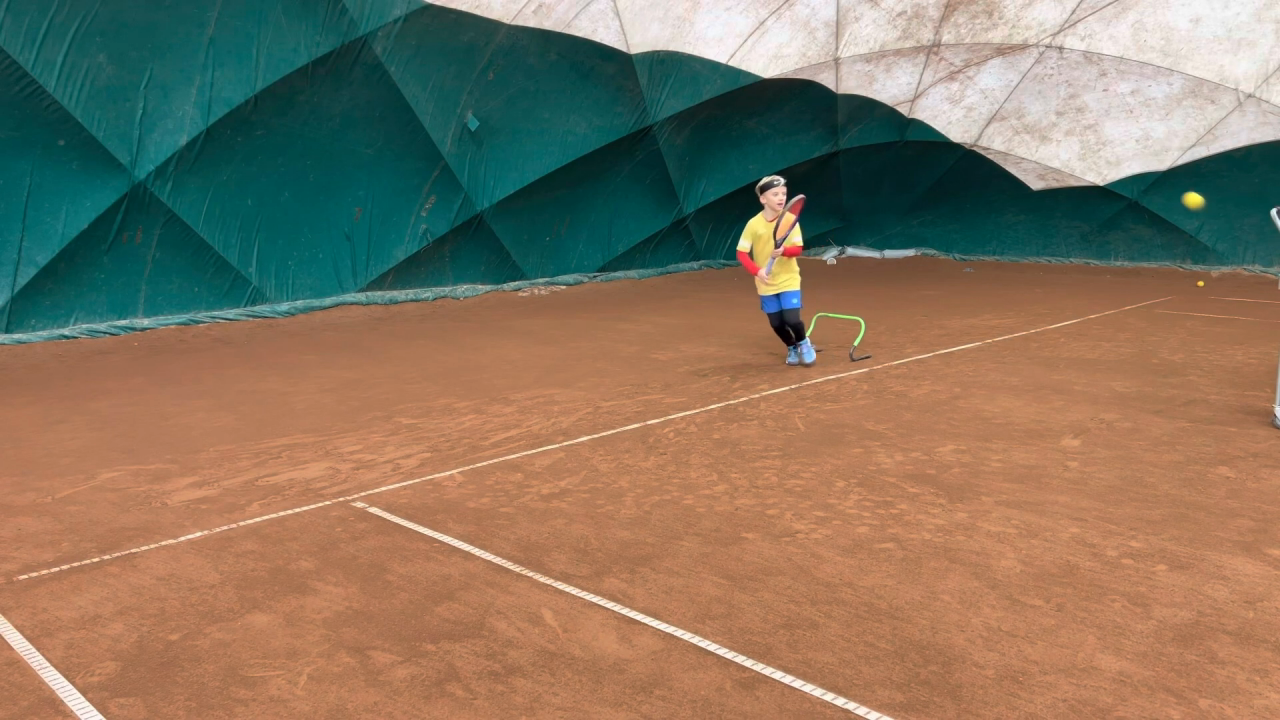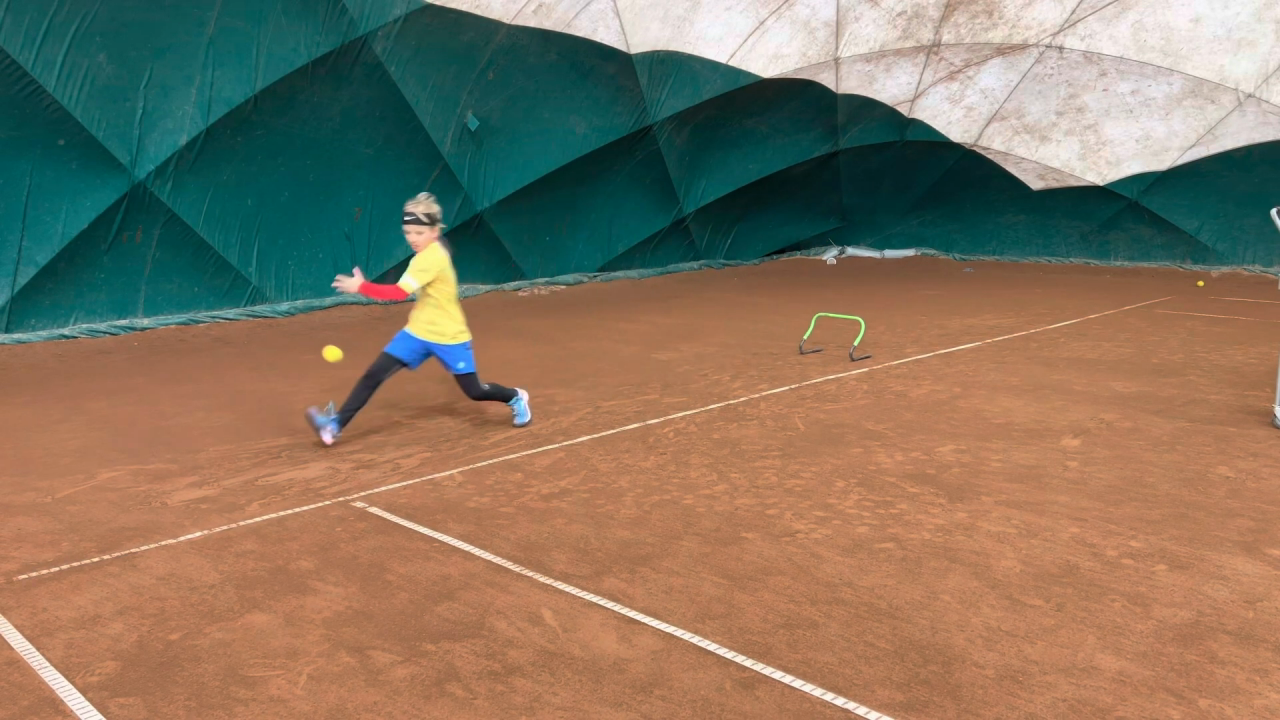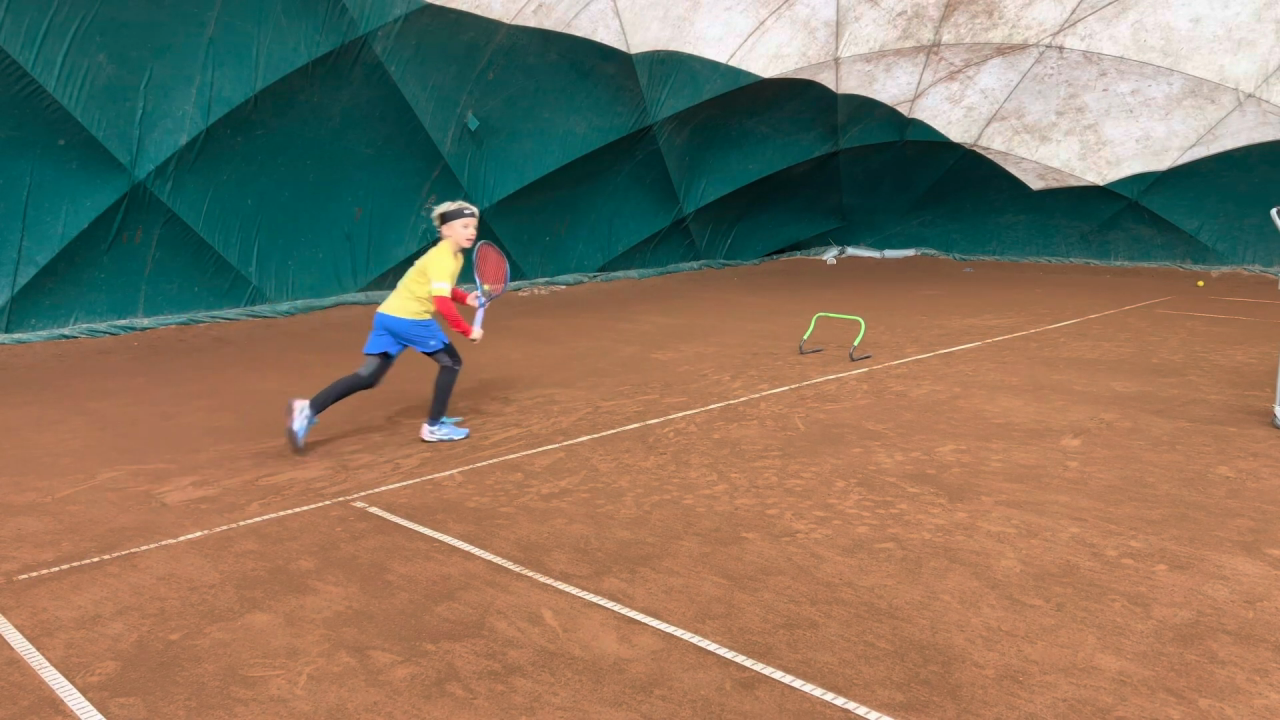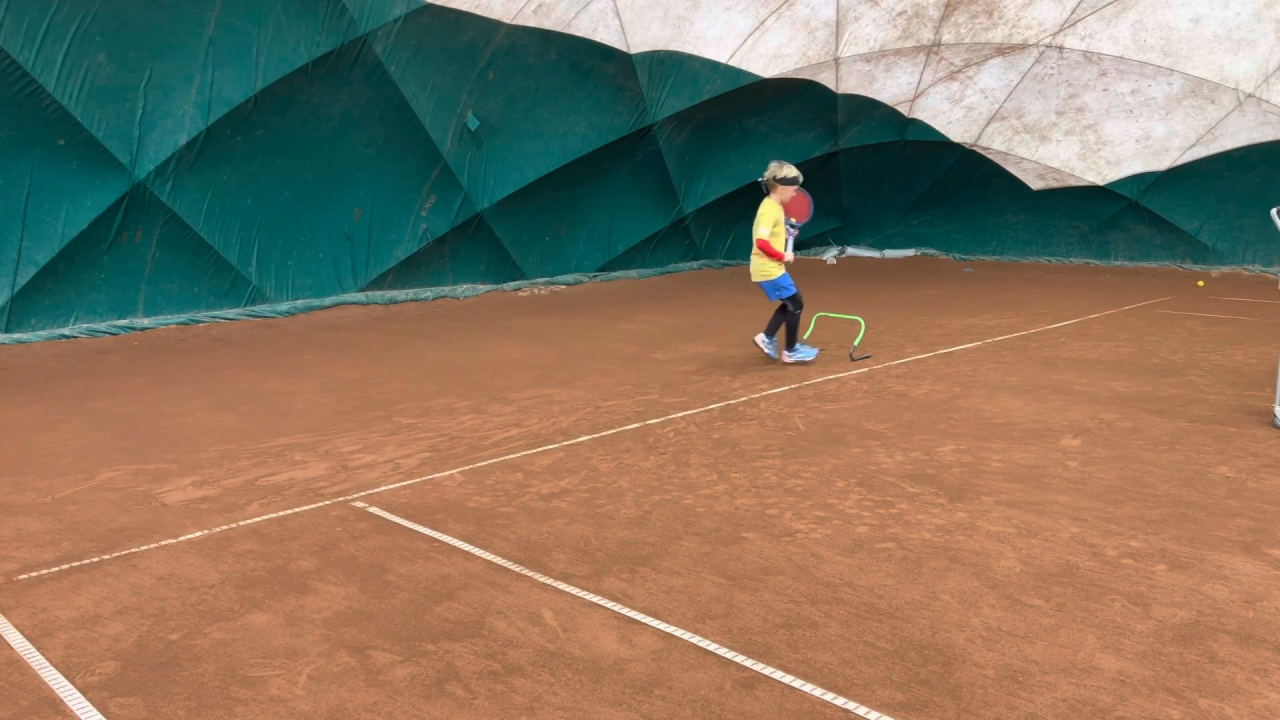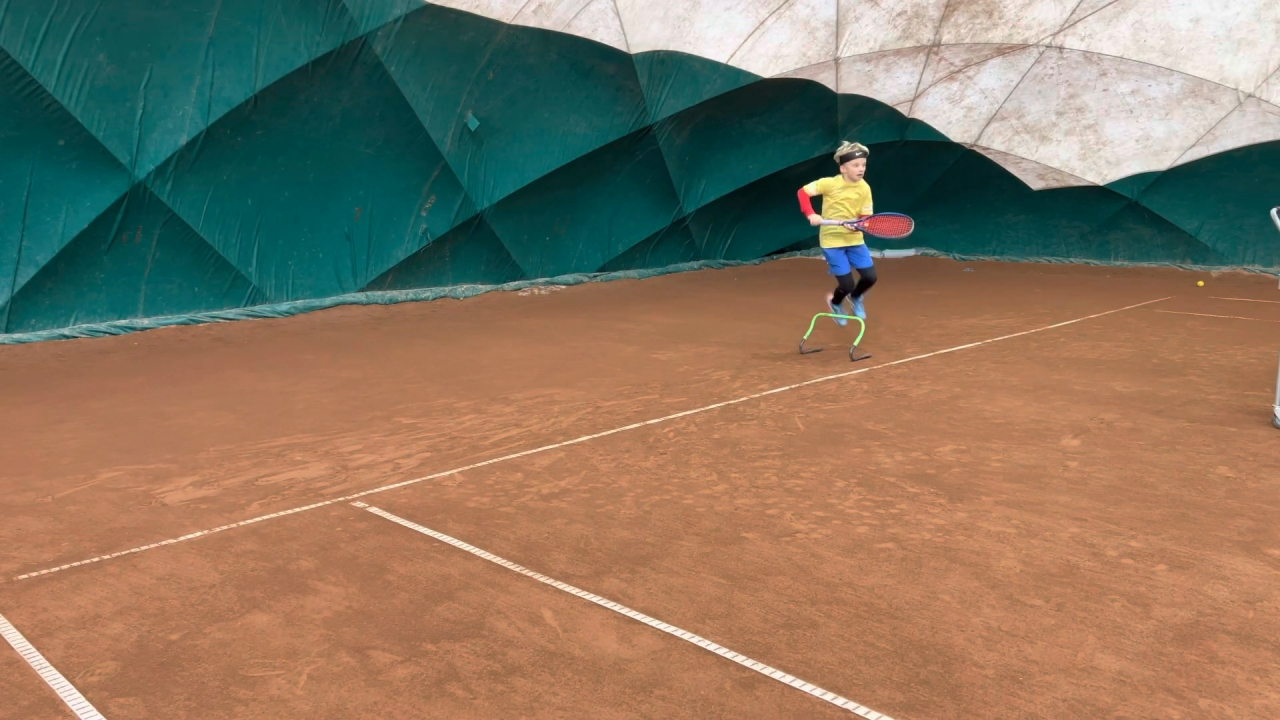
dt=1s
person 1, frame 1
right shoulder: (753, 225)
left elbow: (798, 249)
right elbow: (741, 253)
left wrist: (783, 251)
right wrist: (757, 272)
left hip: (789, 280)
right hip: (766, 282)
left knee: (793, 319)
right knee: (776, 323)
left ankle: (803, 342)
right ankle: (794, 347)
person 1, frame 2
left shoulder: (432, 258)
right shoulder: (425, 255)
left elbow: (400, 292)
left wrist: (361, 286)
left hip: (449, 335)
right hip: (417, 332)
left knee: (473, 391)
right knee: (375, 373)
left ankle: (515, 398)
right ankle: (334, 423)
person 1, frame 3
left shoulder: (455, 257)
right shoulder: (441, 260)
left elbow: (445, 290)
right elbow: (442, 304)
left wrist: (466, 298)
right wrist: (466, 330)
left hip: (388, 315)
right hip: (409, 318)
left knee: (367, 376)
right knee: (452, 363)
left ankle: (307, 409)
right ankle: (435, 425)
person 1, frame 4
left shoulder: (772, 205)
right shoulder: (770, 210)
right elbow: (760, 241)
left wrist: (784, 230)
right wrist: (782, 256)
left hip: (768, 269)
right hip: (768, 269)
left knee: (789, 303)
right knee: (795, 304)
left ankle: (767, 338)
right ankle: (791, 350)
person 1, frame 5
left shoulder: (865, 189)
right shoulder: (830, 184)
left elbow: (867, 215)
right elbow: (803, 192)
right wrist: (811, 214)
left hip: (854, 240)
right hip: (832, 241)
left knee: (870, 276)
right knee: (848, 283)
left ankle: (856, 297)
right ankle: (835, 302)
